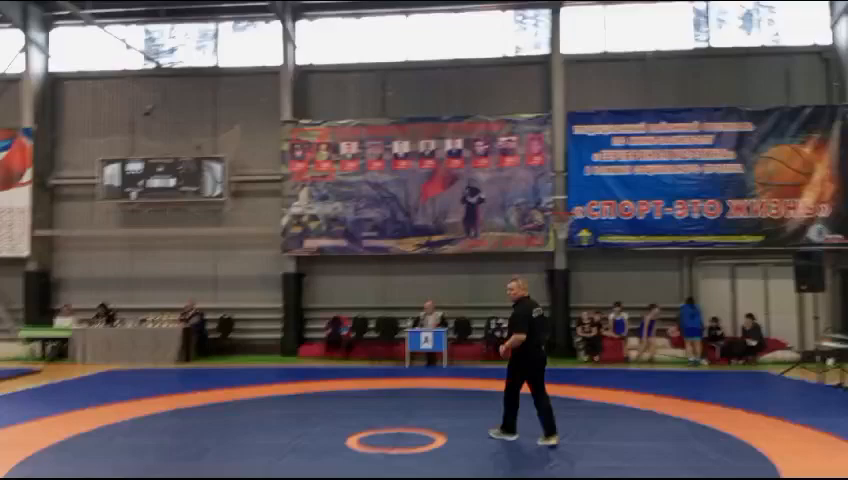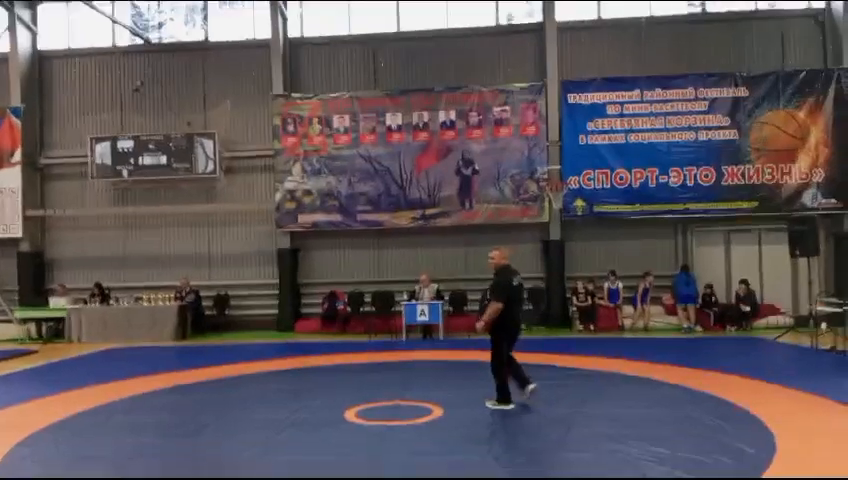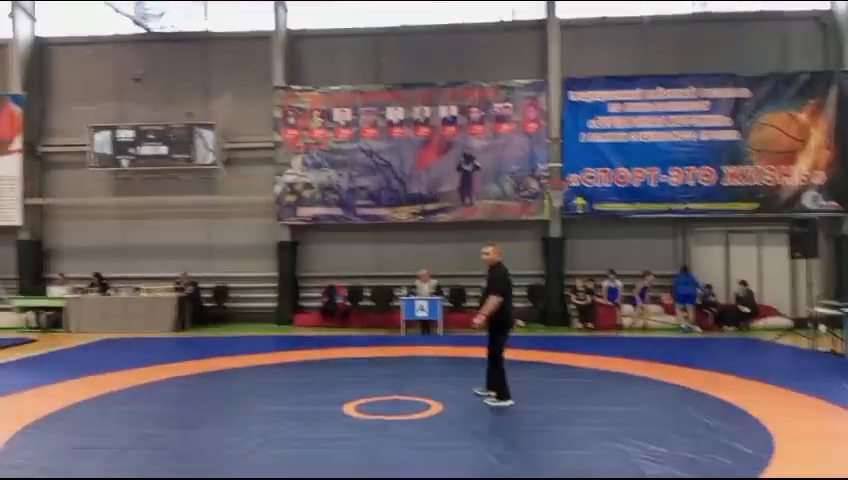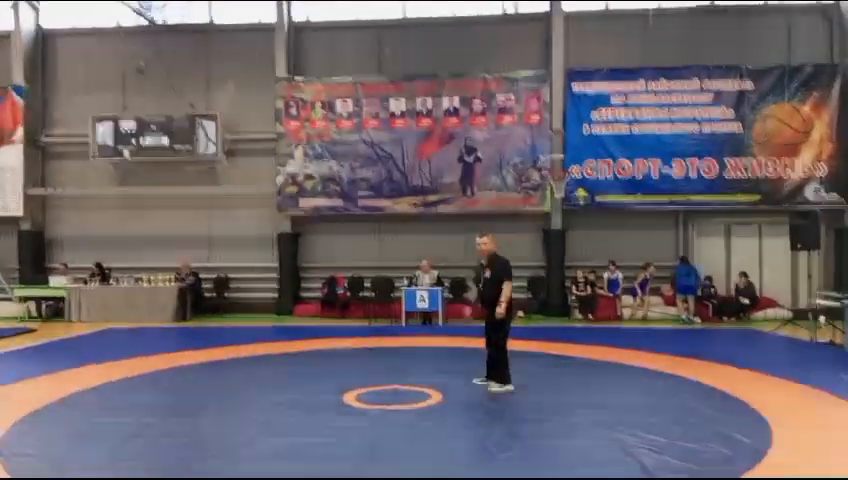
dt=0.3s
person 1, frame 1
left shoulder: (521, 310)
right shoulder: (536, 306)
left elbow: (520, 336)
left wrist: (505, 347)
left hip: (523, 358)
right hip: (539, 356)
left knee: (511, 392)
right knee: (539, 393)
left ankle: (508, 430)
right ankle: (550, 434)
person 1, frame 2
left shoulder: (501, 279)
right shoulder: (515, 275)
left elbow: (497, 305)
left wrist: (483, 321)
left hip: (503, 325)
right hip: (514, 322)
left knee: (498, 361)
right knee: (505, 356)
left ankle: (504, 400)
right ankle: (526, 383)
person 1, frame 3
left shoulder: (499, 273)
right shoulder: (495, 271)
left elbow: (496, 298)
left wrist: (482, 316)
right wrist: (484, 315)
left hip: (499, 321)
right hip: (497, 320)
left knee: (495, 356)
right knee: (493, 354)
left ankle: (503, 396)
right ankle: (492, 387)
person 1, frame 4
left shoulder: (501, 262)
right shoulder: (482, 265)
left elbow: (507, 284)
left wrist: (502, 305)
left hip: (500, 311)
right hip: (490, 311)
left knee: (498, 344)
right knee: (491, 344)
left ankle: (504, 381)
right ankle: (492, 377)
